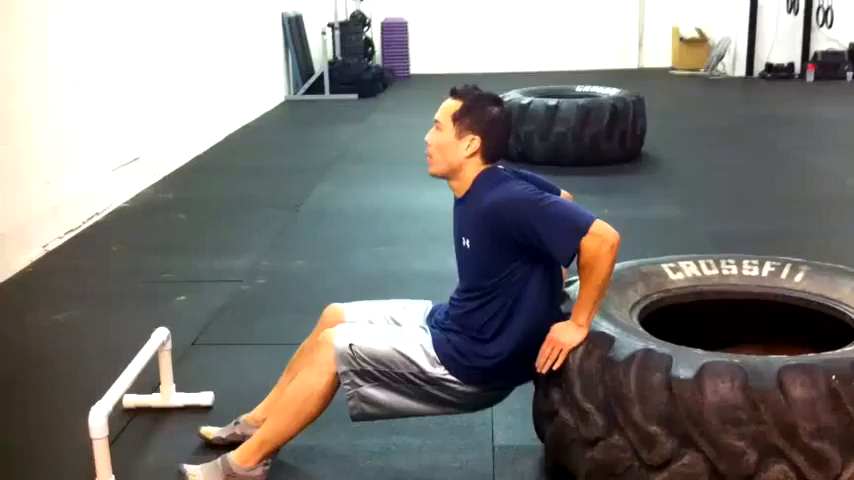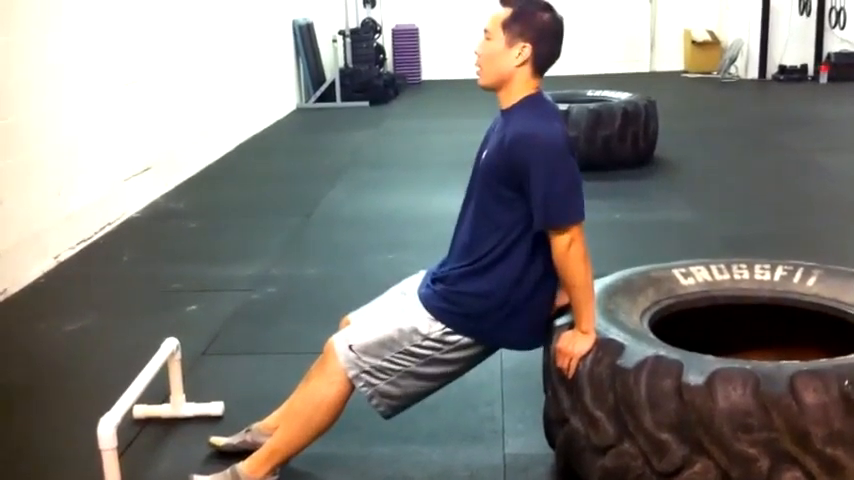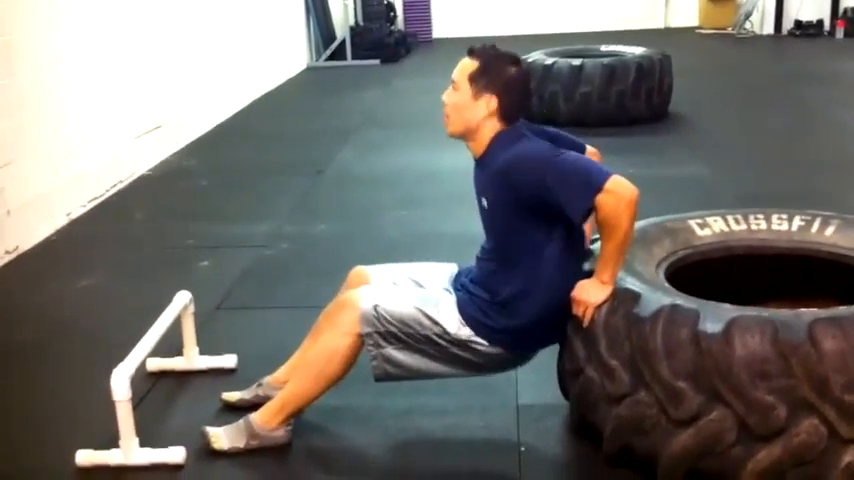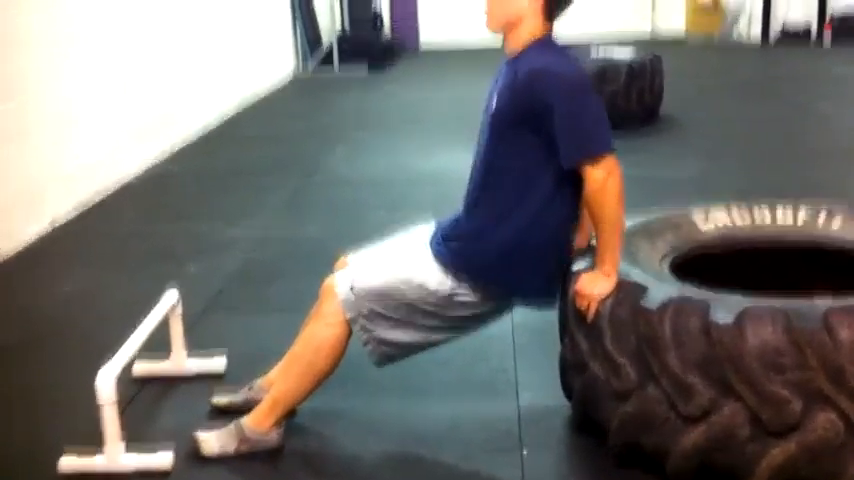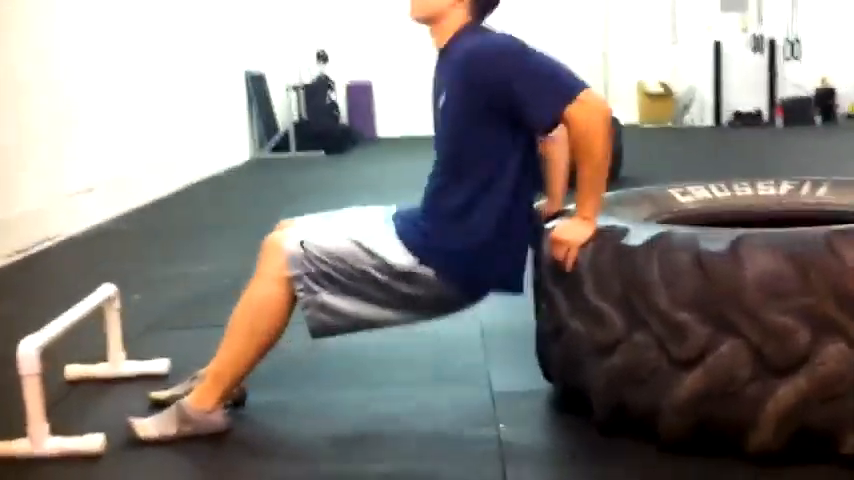
dt=1s
person 1, frame 1
left shoulder: (505, 202)
right shoulder: (490, 185)
left elbow: (603, 239)
right elbow: (562, 201)
left wrist: (577, 324)
right wrist: (542, 290)
left hip: (470, 359)
right hip: (454, 324)
left knee: (333, 347)
right knee: (334, 318)
right ankle: (256, 423)
person 1, frame 2
left shoulder: (537, 135)
right shoulder: (518, 118)
left elbow: (568, 235)
right elbow: (553, 229)
left wrist: (584, 329)
right wrist: (554, 292)
left hip: (470, 310)
right hip: (453, 283)
left knee: (343, 356)
right knee: (352, 330)
right ankle: (269, 431)
person 1, frame 3
left shoulder: (521, 161)
right shoulder: (509, 145)
left elbow: (620, 196)
right elbow: (588, 157)
left wrist: (601, 280)
right wrist: (573, 253)
left hip: (497, 322)
right hip: (483, 288)
left knee: (355, 309)
right knee: (360, 281)
left ankle: (266, 425)
right ankle: (278, 386)
person 1, frame 4
left shoulder: (549, 75)
right shoulder: (526, 64)
left elbow: (603, 171)
right elbow: (579, 166)
left wrist: (605, 271)
right wrist: (573, 241)
left hip: (482, 268)
right hip: (464, 241)
left knee: (339, 296)
right knee: (347, 271)
left ankle: (259, 426)
right ankle: (273, 386)
person 1, frame 5
left shoulder: (488, 56)
right shoulder: (462, 55)
left elbow: (589, 111)
right elbow: (548, 123)
left wrist: (584, 217)
right wrist: (552, 202)
left hip: (446, 255)
right hip: (432, 231)
left knee: (283, 255)
right knee: (287, 242)
left ankle: (202, 405)
right ankle: (217, 378)
